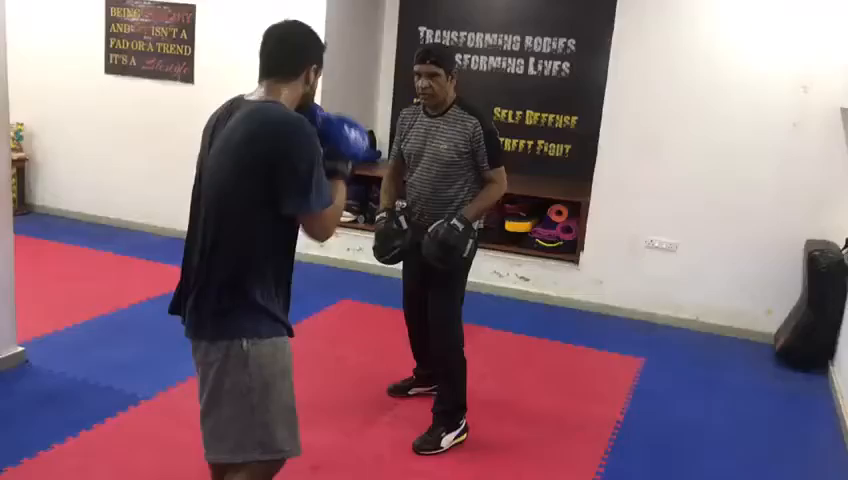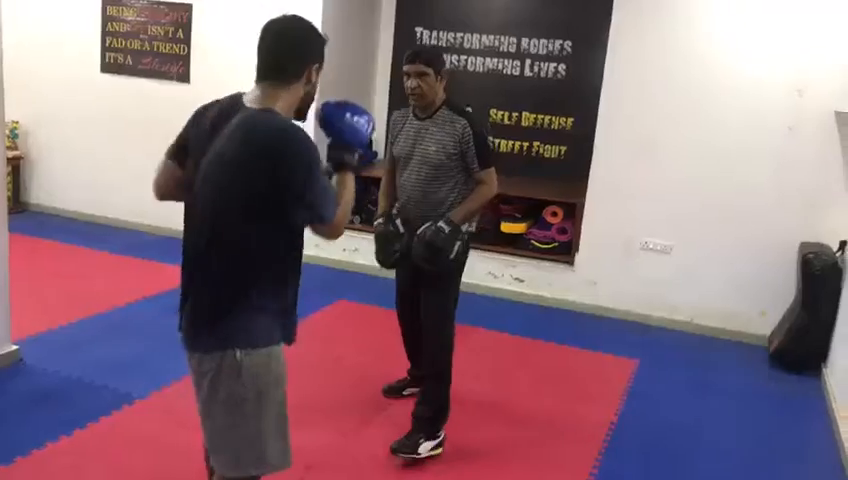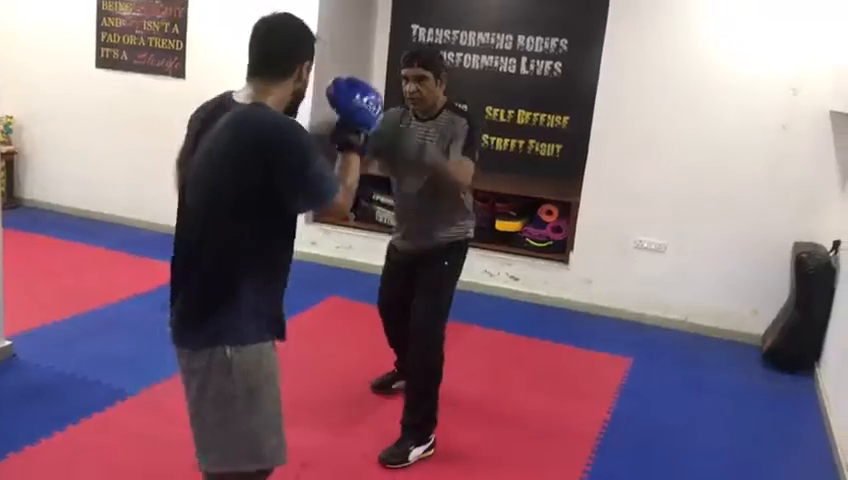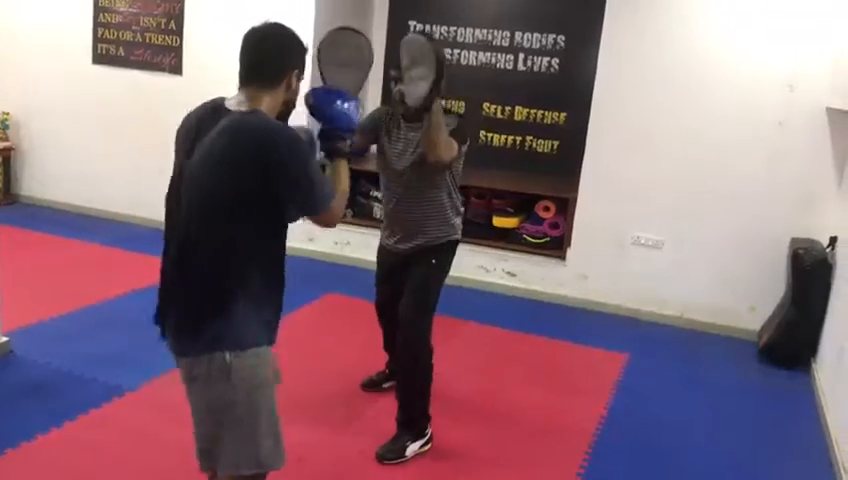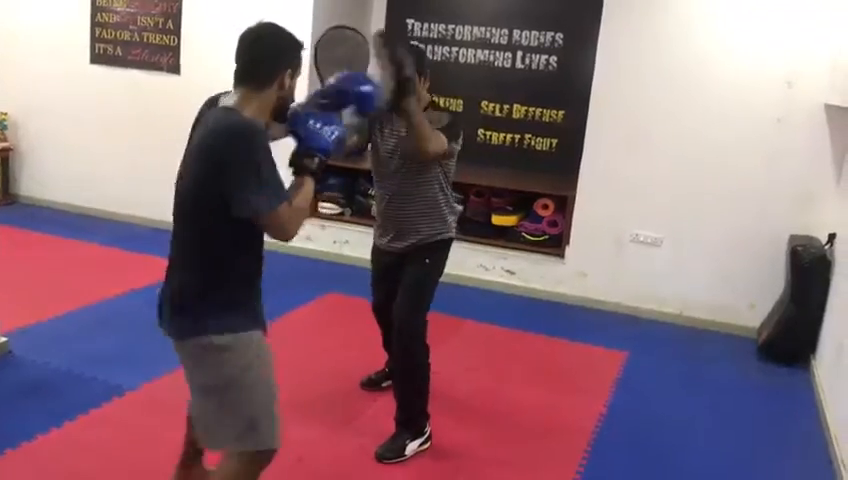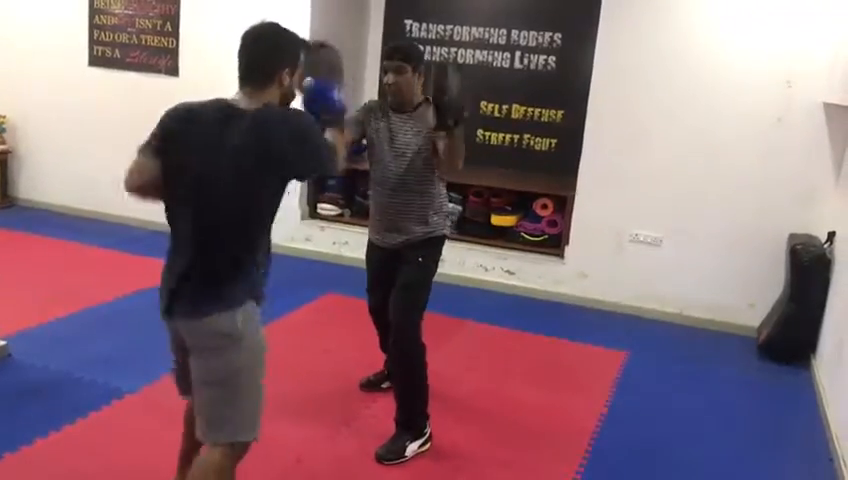
dt=0.3s
person 1, frame 1
left shoulder: (228, 115)
right shoulder: (291, 131)
right elbow: (320, 226)
right wrist: (339, 176)
left hip: (206, 302)
right hip: (244, 316)
left knee: (224, 431)
person 1, frame 2
left shoulder: (214, 115)
right shoulder: (287, 142)
left elbow: (164, 185)
right elbow: (332, 225)
right wrist: (345, 167)
left hip: (208, 310)
right hip: (242, 327)
left knee: (225, 437)
person 1, frame 3
left shoulder: (213, 112)
right shoulder: (280, 135)
right elbow: (337, 205)
right wrist: (353, 144)
left hip: (202, 306)
right hip: (231, 320)
left knee: (224, 437)
person 1, frame 4
left shoulder: (200, 119)
right shoulder: (276, 140)
right elbow: (330, 214)
right wrist: (338, 151)
left hip: (191, 310)
right hip: (225, 327)
person 1, frame 5
left shoulder: (219, 112)
right shoulder: (241, 139)
right elbow: (283, 224)
left wrist: (314, 111)
right wrist: (309, 166)
left hip: (188, 297)
right hip: (216, 311)
left knee: (212, 388)
person 1, frame 6
left shoulder: (186, 117)
right shoulder: (286, 128)
left elbow: (140, 180)
right elbow: (333, 159)
right wrist: (333, 120)
left hip: (182, 291)
right hip: (225, 303)
left knee: (204, 393)
right knee: (229, 440)
person 2, frame 1
left shoulder: (474, 125)
right shoulder: (407, 118)
left elbow: (498, 184)
right elbow: (394, 171)
left wrist: (461, 221)
right wrist: (385, 212)
right hip: (415, 233)
left knee: (445, 321)
right knee: (414, 309)
left ankle: (452, 420)
right ankle: (426, 375)
person 2, frame 2
left shoulder: (463, 126)
right shoulder: (399, 120)
left elbow: (488, 185)
left wrist: (450, 223)
right wrist: (383, 217)
left hip: (445, 239)
right hip: (408, 235)
left knee: (436, 324)
right knee: (407, 312)
left ankle: (430, 428)
right ankle: (419, 375)
person 2, frame 3
left shoulder: (461, 125)
right shoulder: (394, 119)
left elbow: (462, 178)
right elbow: (367, 150)
left wrist: (427, 157)
left hip: (445, 243)
right hip: (404, 239)
left knee: (426, 329)
right knee: (391, 308)
left ankle: (419, 433)
right ankle: (405, 371)
person 2, frame 4
left shoulder: (451, 127)
right shoulder: (384, 119)
left elbow: (438, 156)
right elbow: (348, 140)
left wrist: (430, 103)
left hip: (434, 242)
right hip: (393, 239)
left knee: (414, 324)
right knee: (387, 309)
left ankle: (415, 429)
right ankle: (396, 369)
person 2, frame 5
left shoulder: (441, 121)
right shoulder: (378, 118)
left elbow: (430, 148)
left wrist: (411, 98)
left hip: (429, 242)
right hip: (386, 238)
left knee: (409, 323)
right knee: (384, 309)
left ankle: (415, 428)
right ankle: (397, 368)
person 2, frame 6
left shoulder: (436, 117)
right shoulder: (372, 113)
left elbow: (451, 163)
left wrist: (452, 122)
left hip: (422, 238)
right hip: (381, 236)
left knee: (404, 324)
right knee: (379, 310)
left ankle: (414, 429)
right ankle: (394, 369)
